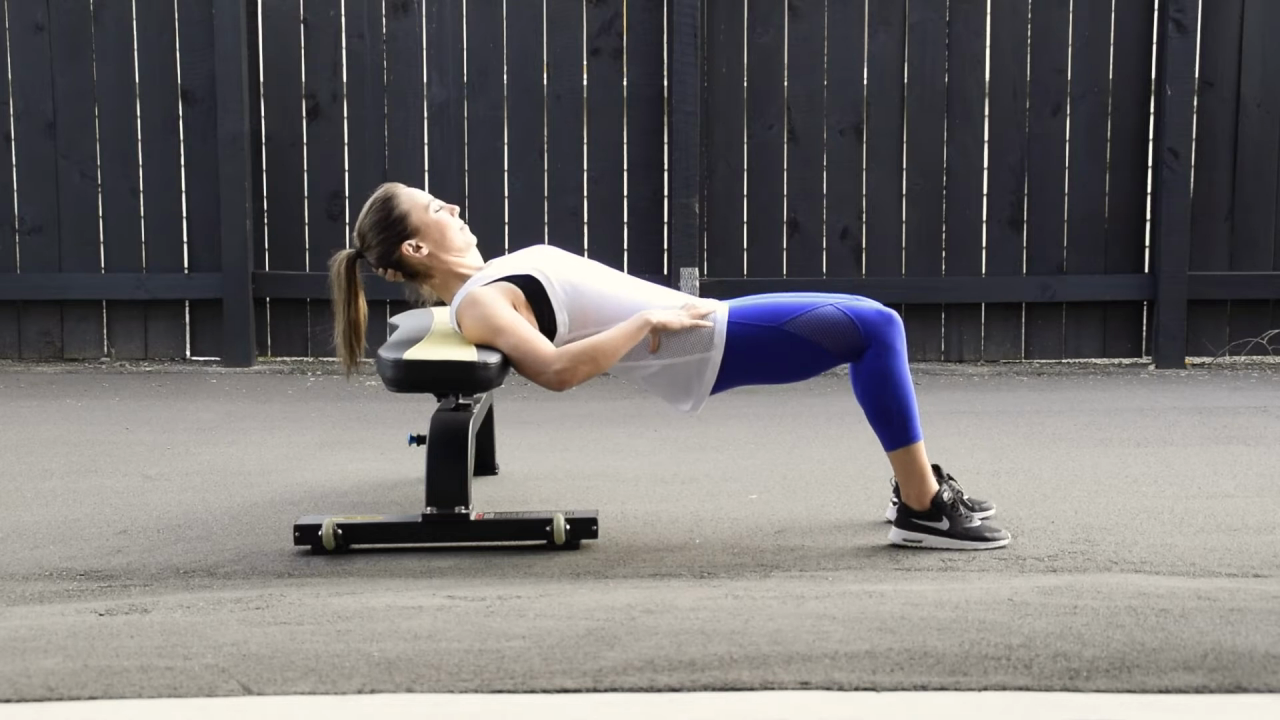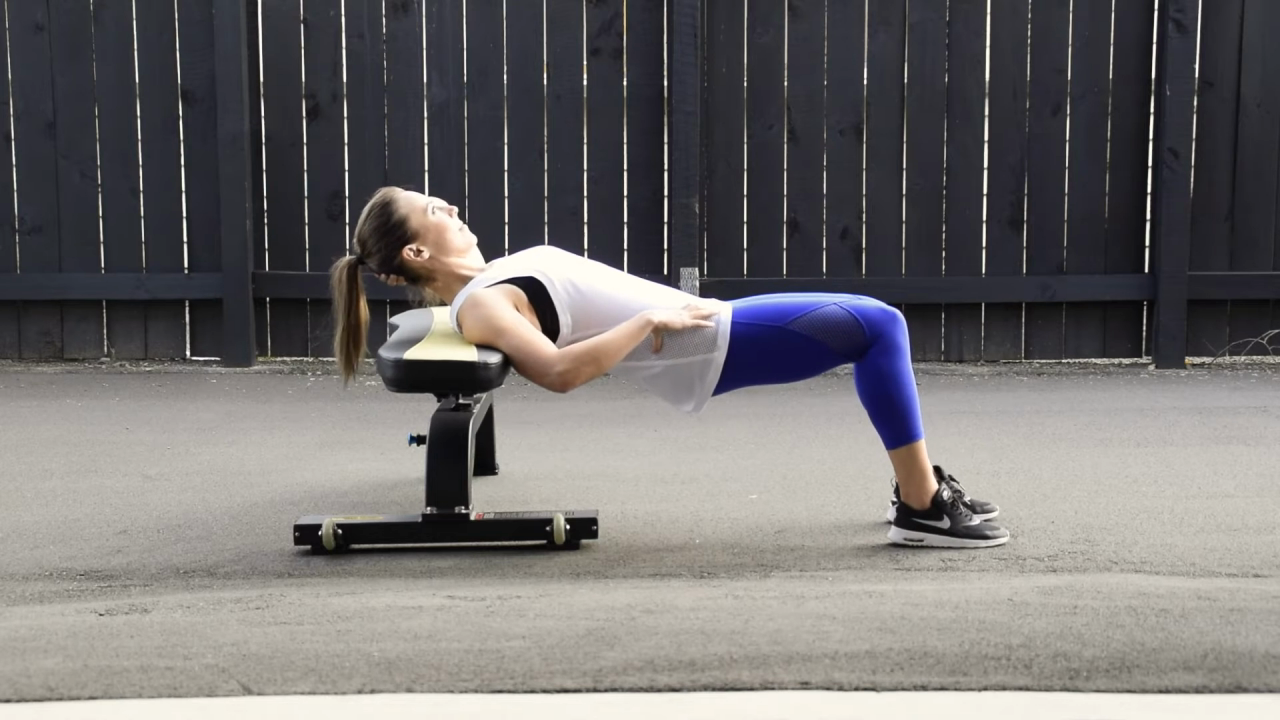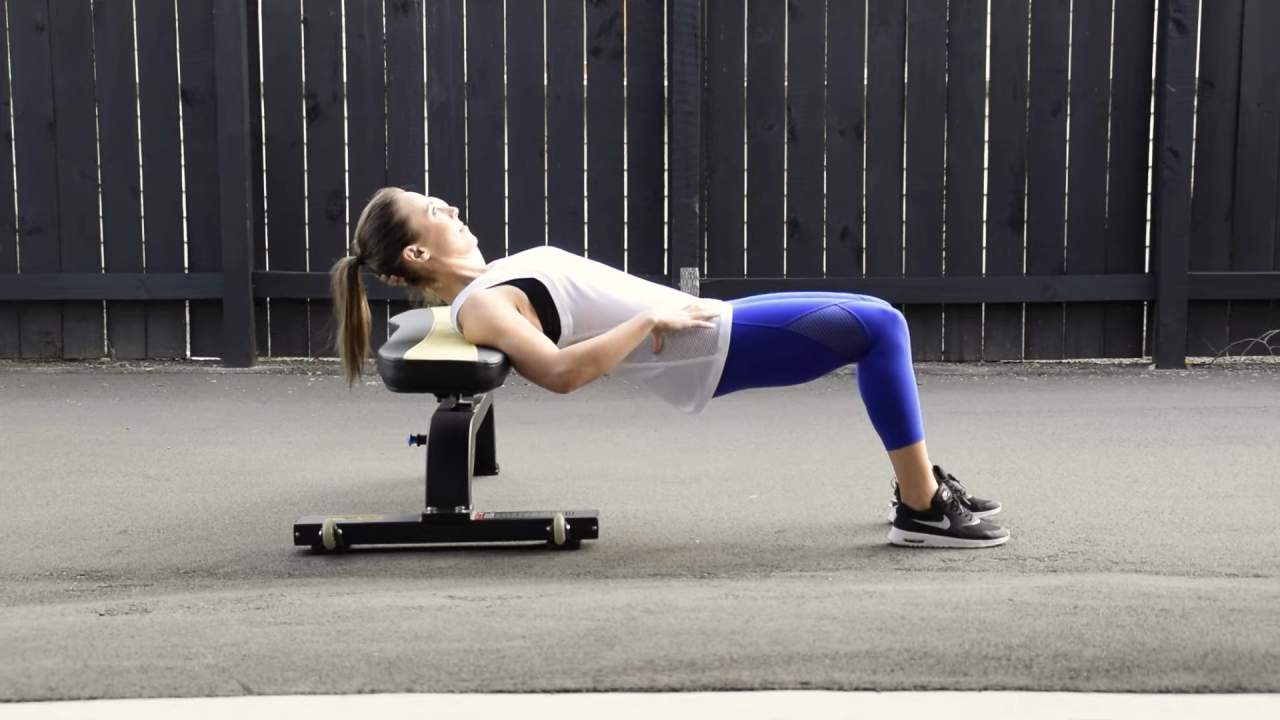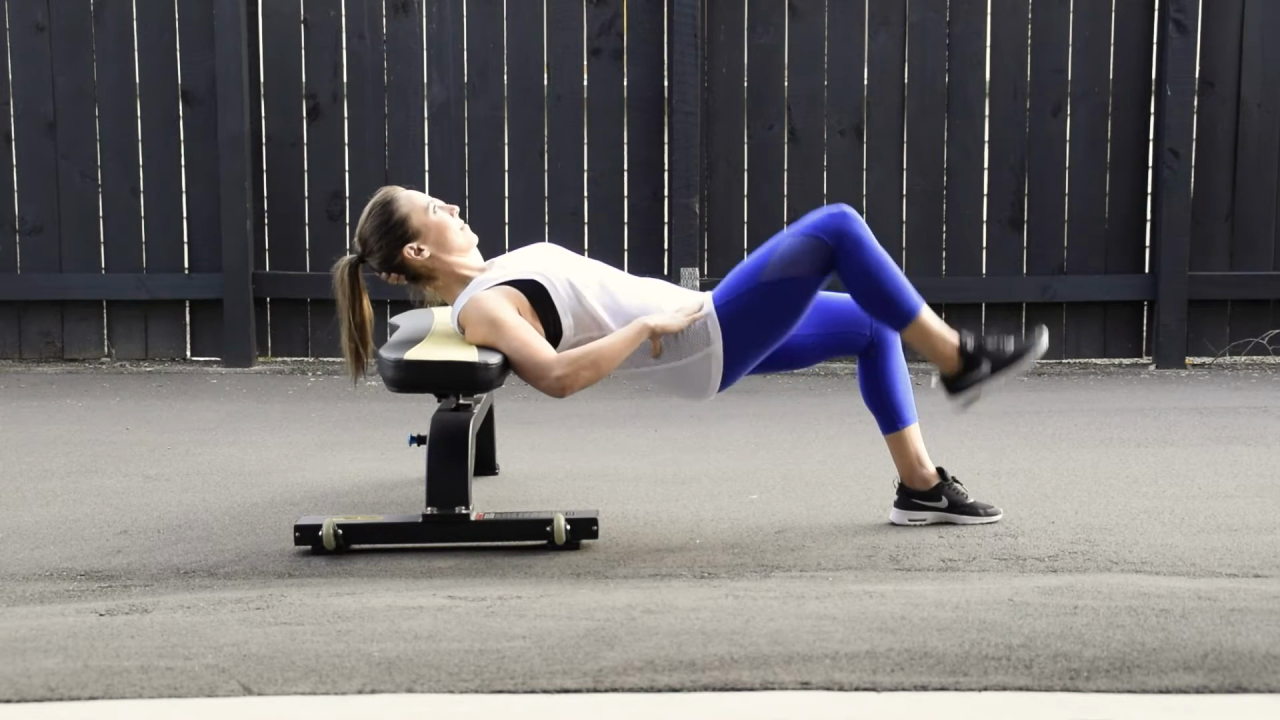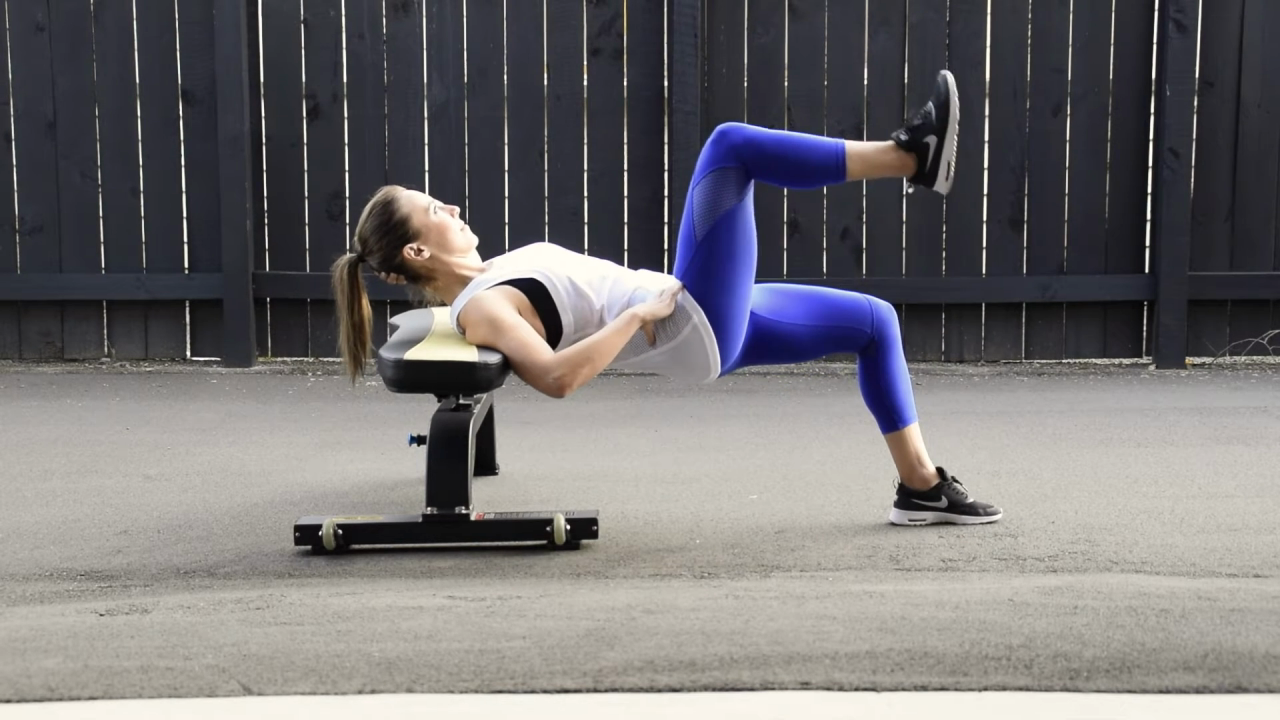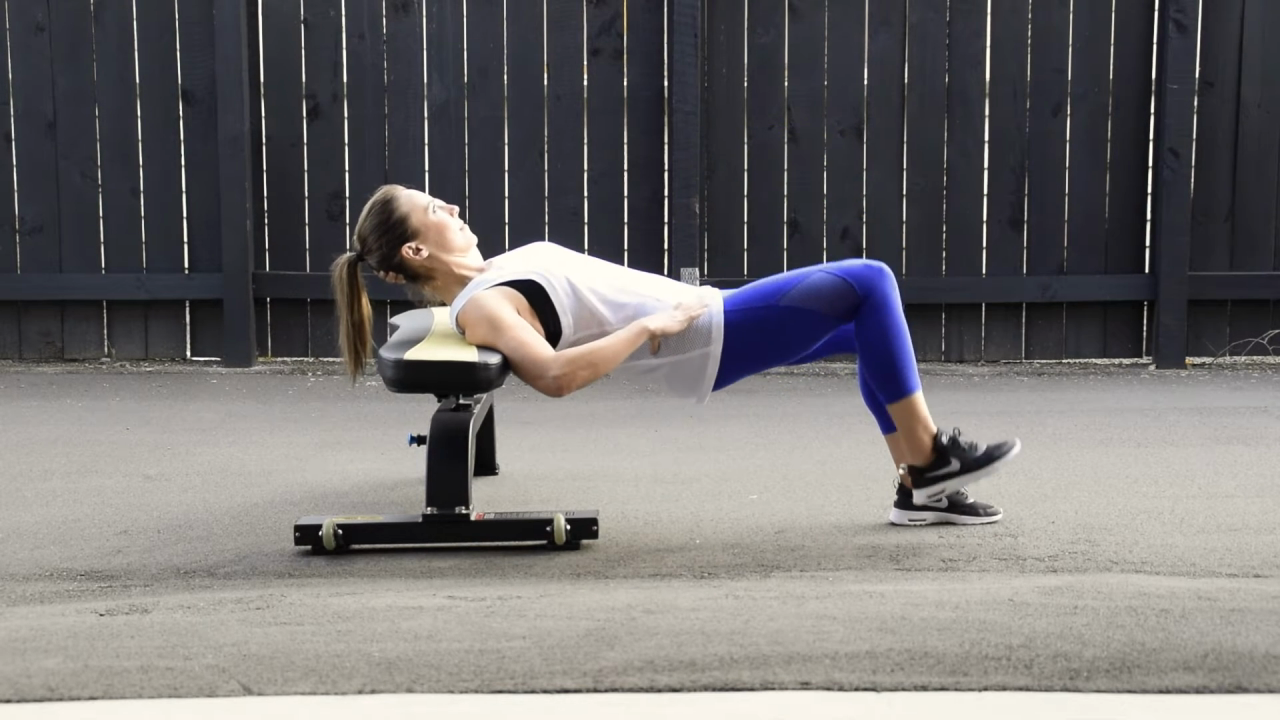
dt=0.7s
person 1, frame 1
left shoulder: (484, 282)
right shoulder: (476, 305)
right elbow: (557, 369)
left wrist: (672, 307)
right wrist: (650, 320)
left hip: (704, 329)
right hip: (703, 350)
left knee: (872, 321)
right knee: (874, 327)
left ankle: (919, 483)
right ankle: (923, 508)
person 1, frame 2
left shoulder: (484, 283)
right shoulder: (479, 306)
right elbow: (560, 371)
left wrist: (668, 307)
right wrist: (651, 320)
left hip: (706, 328)
right hip: (707, 349)
left knee: (877, 322)
right knee: (878, 327)
left ankle: (918, 483)
right ankle: (922, 506)
person 1, frame 3
left shoulder: (486, 281)
right shoulder: (480, 306)
right elbow: (561, 371)
left wrist: (673, 307)
right wrist: (653, 319)
left hip: (707, 330)
right hip: (704, 352)
left knee: (878, 322)
right knee: (880, 326)
left ankle: (919, 482)
right ankle: (923, 508)
person 1, frame 4
left shoulder: (489, 282)
right shoulder: (480, 309)
right elbow: (559, 375)
right wrist: (652, 323)
left hip: (706, 325)
right hip: (701, 346)
left knee: (872, 324)
right knee: (834, 228)
left ankle: (922, 487)
right ankle: (956, 358)
person 1, frame 5
left shoulder: (487, 283)
right shoulder: (479, 311)
right elbow: (558, 377)
right wrist: (641, 315)
left hip: (704, 323)
right hip: (693, 329)
left knee: (873, 322)
right knee: (728, 145)
left ankle: (921, 489)
right ankle: (914, 157)
person 1, frame 6
left shoulder: (486, 282)
right shoulder: (478, 310)
right elbow: (557, 374)
right wrist: (650, 325)
left hip: (702, 322)
right hip: (700, 343)
left knee: (864, 325)
right knee: (867, 283)
left ankle: (919, 485)
right ankle: (931, 455)
